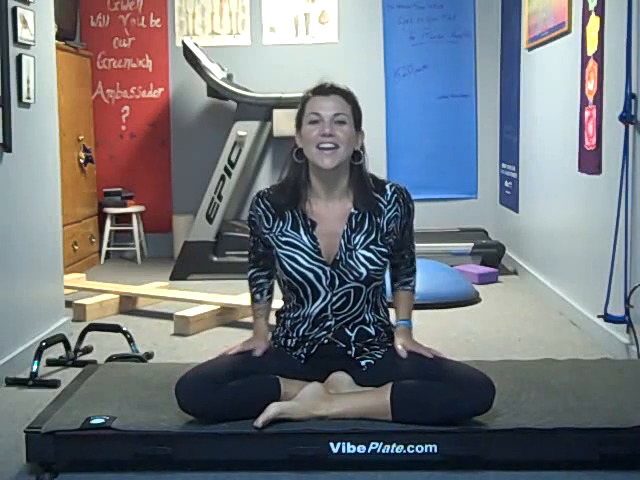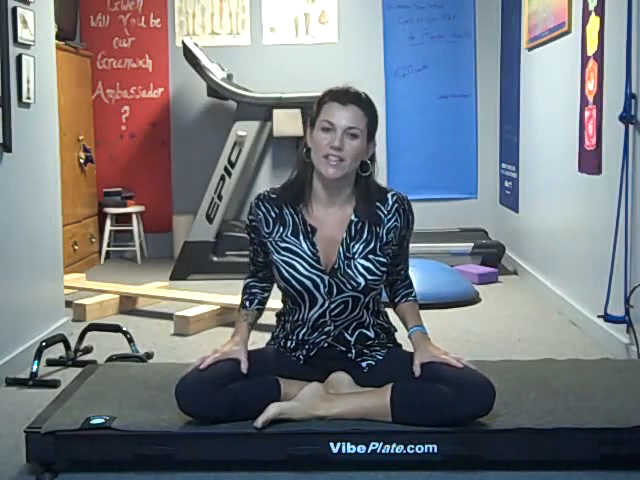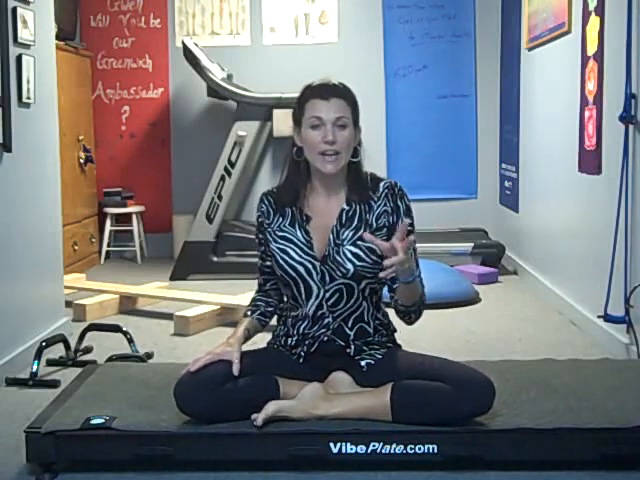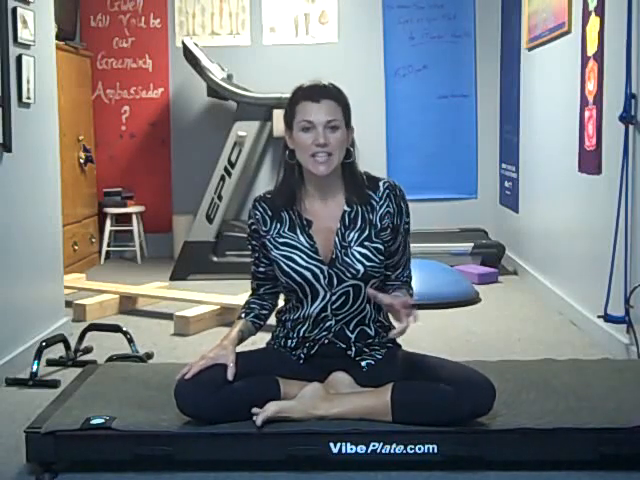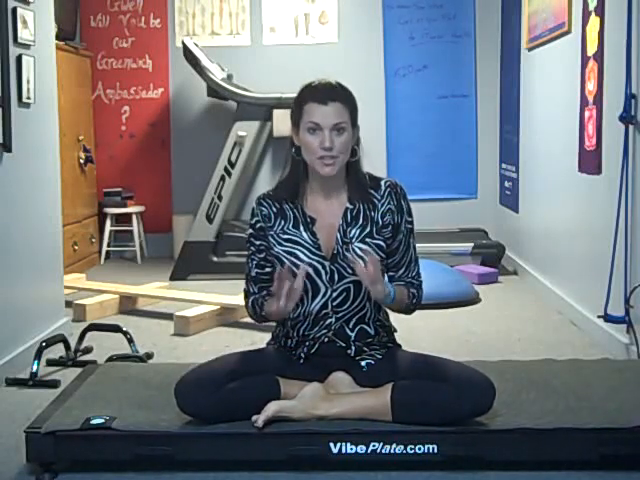
dt=1s
person 1, frame 1
left shoulder: (392, 201)
right shoulder: (268, 206)
left wrist: (403, 328)
right wrist: (260, 329)
left hip: (370, 354)
right hip: (294, 354)
left knee: (477, 392)
right knee: (192, 392)
left ankle: (320, 404)
right ankle: (341, 392)
person 1, frame 2
left shoulder: (392, 209)
right shoulder: (269, 209)
left wrist: (420, 338)
right wrist: (239, 336)
left hip: (370, 355)
right hip: (294, 355)
left knee: (477, 394)
right knee: (192, 393)
left ankle: (318, 405)
right ankle: (338, 392)
person 1, frame 3
left shoulder: (386, 197)
right shoulder: (273, 206)
left elbow: (411, 312)
left wrist: (404, 270)
right wrist: (236, 339)
left hip: (370, 355)
right hip: (294, 354)
left knee: (477, 392)
right knee: (191, 392)
left ankle: (319, 404)
right ankle: (339, 393)
person 1, frame 4
left shoulder: (385, 198)
right shoulder: (267, 210)
left elbow: (398, 282)
left wrist: (398, 302)
right wrist: (230, 341)
left hip: (370, 355)
right hip: (294, 355)
left knee: (477, 394)
right knee: (192, 393)
left ankle: (317, 405)
right ankle: (336, 391)
person 1, frame 5
left shoulder: (387, 197)
right shoulder: (269, 208)
left elbow: (411, 294)
right elbow: (255, 301)
left wrist: (383, 290)
right wrist: (278, 305)
left hip: (371, 355)
right hip: (295, 355)
left knee: (477, 392)
right knee: (191, 392)
left ankle: (317, 404)
right ankle: (337, 391)
